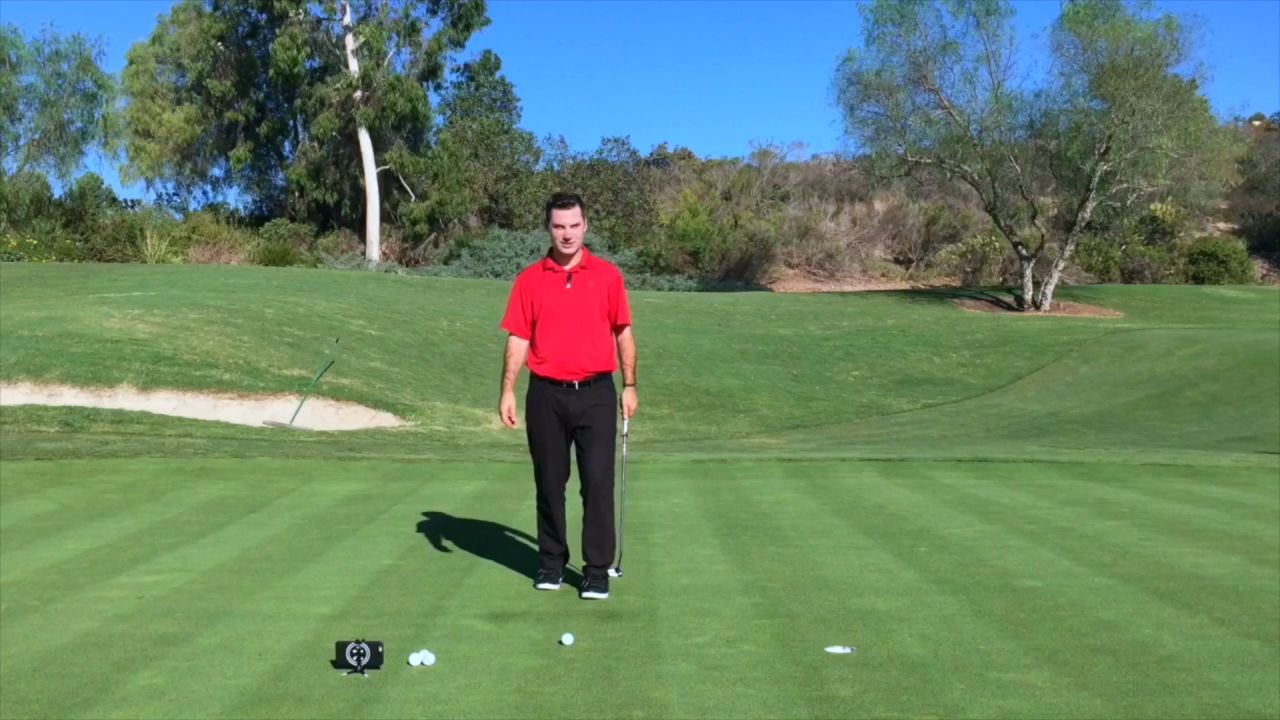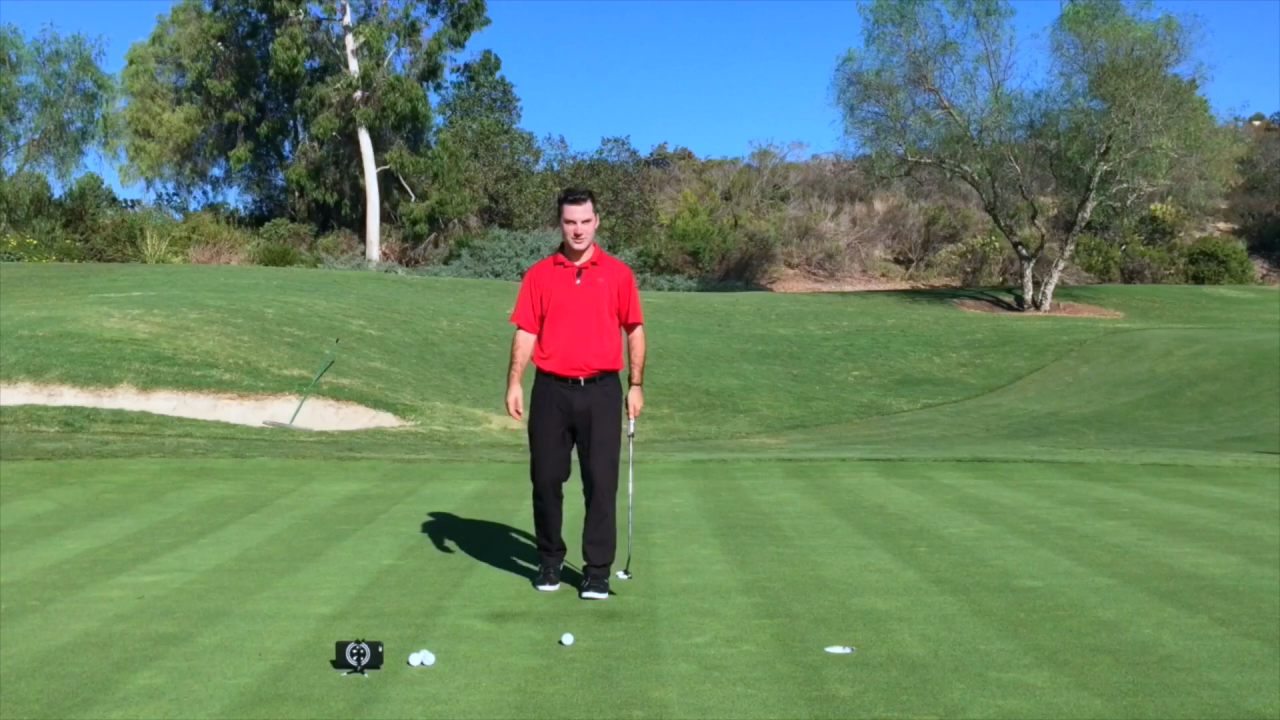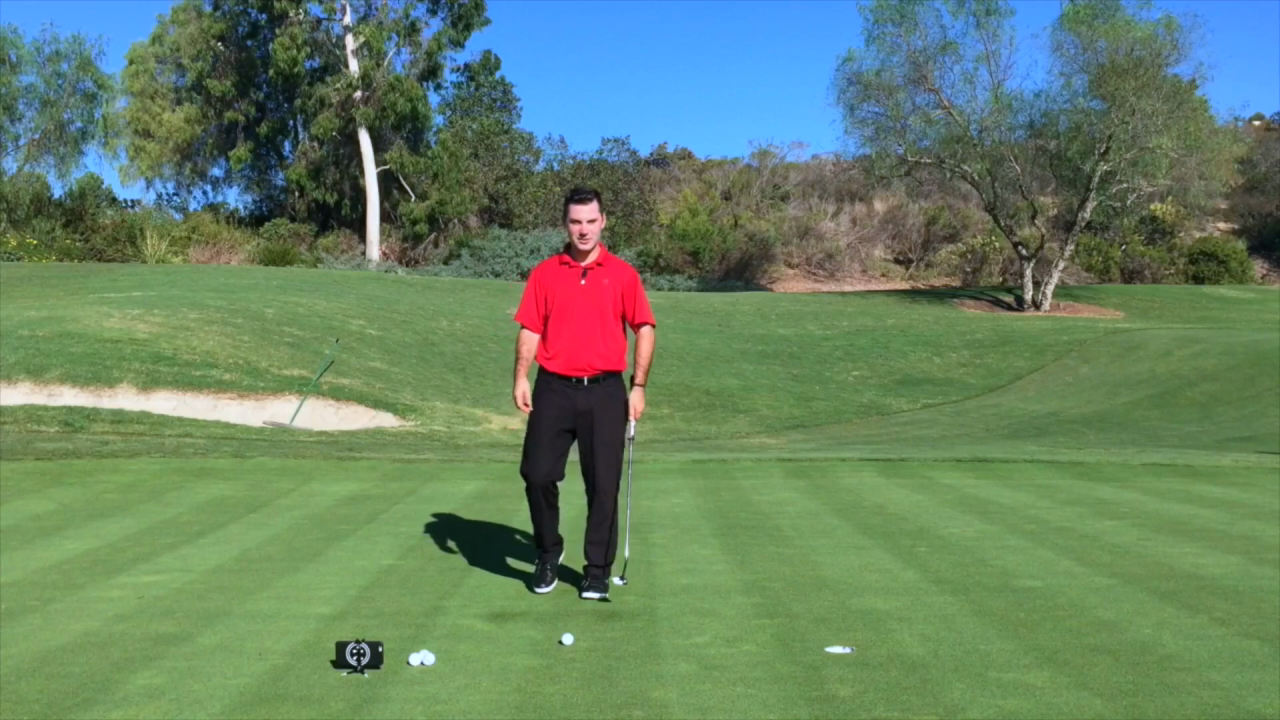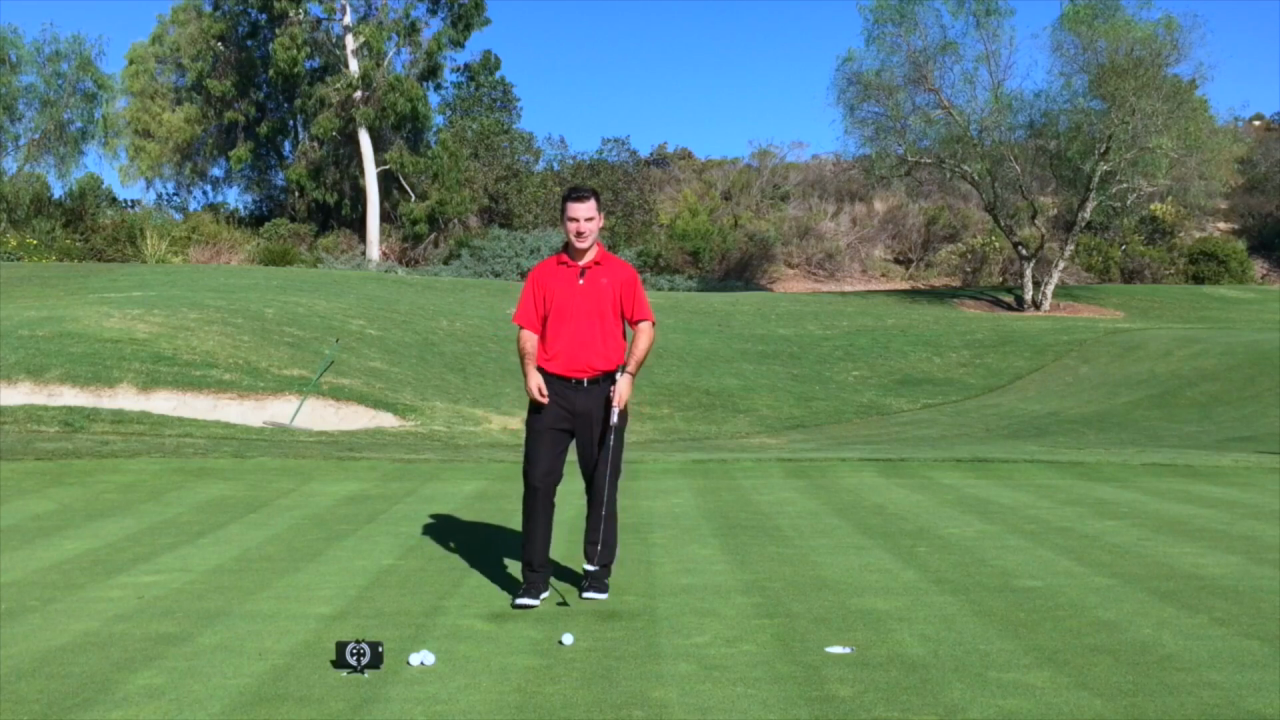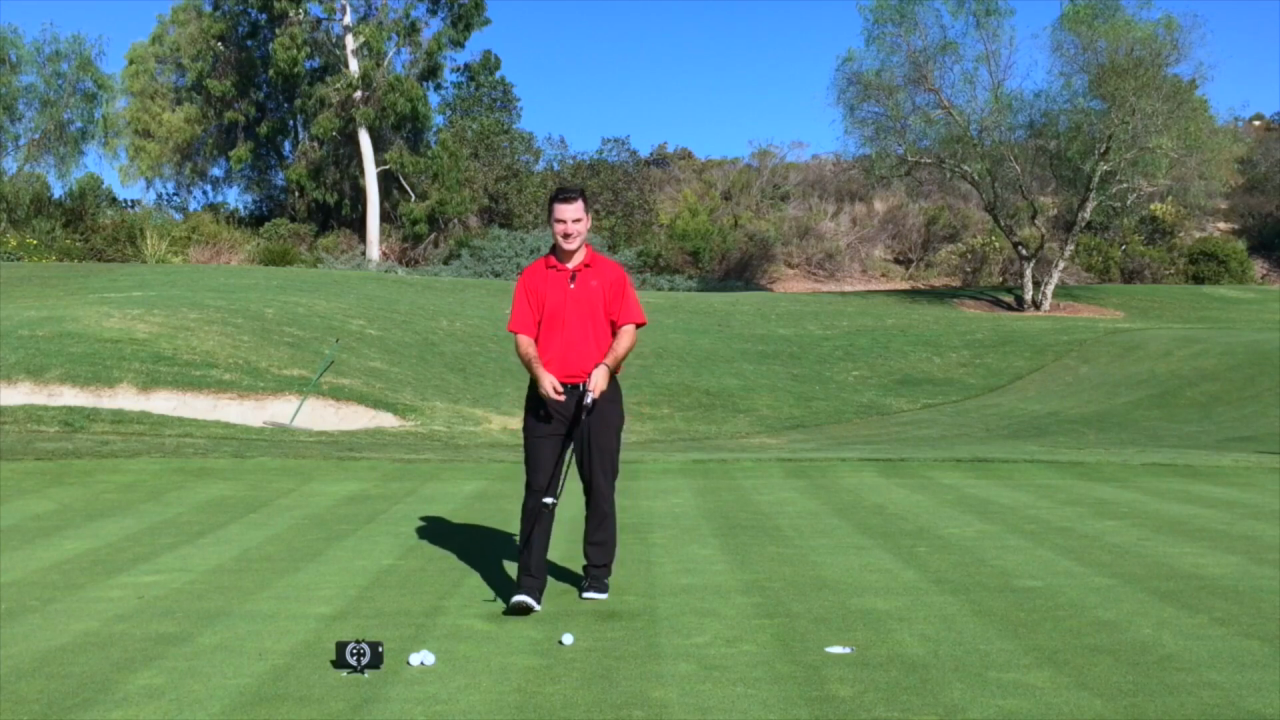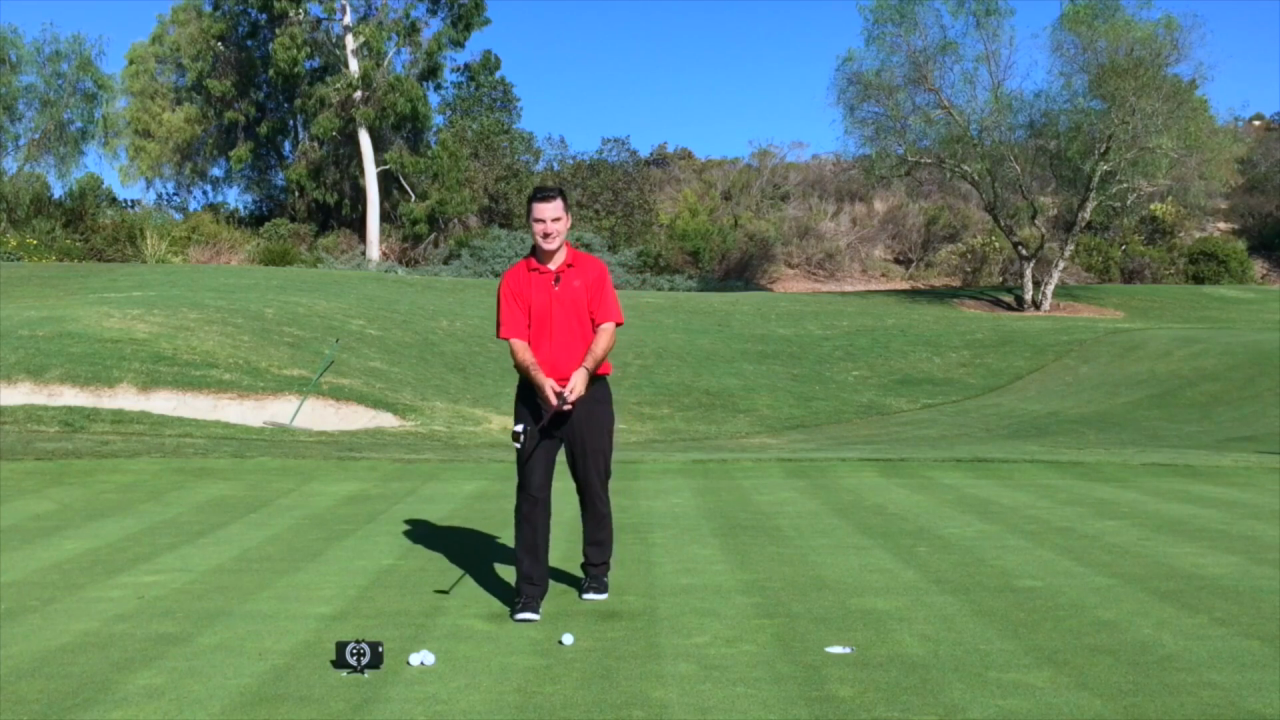
dt=0.2s
person 1, frame 1
left shoulder: (607, 275)
right shoulder: (529, 279)
left elbow: (623, 331)
right elbow: (518, 338)
left wrist: (629, 384)
right wrist: (507, 390)
left hip: (596, 393)
right hip: (547, 395)
left knee: (598, 483)
right knee: (549, 483)
left ankle: (598, 569)
right ankle: (552, 560)
person 1, frame 2
left shoulder: (618, 273)
right shoulder: (539, 274)
left elbow: (634, 330)
right elbow: (526, 332)
left wrist: (636, 384)
right wrist: (514, 382)
left hip: (601, 391)
right hip: (551, 390)
left knee: (600, 482)
right knee: (546, 479)
left ankle: (597, 570)
right ankle: (551, 557)
person 1, frame 3
left shoulder: (623, 274)
right shoulder: (544, 273)
left elbow: (644, 330)
right elbow: (530, 330)
left wrist: (638, 385)
right wrist: (521, 376)
left hip: (604, 391)
right hip: (554, 389)
left knee: (603, 484)
right knee: (538, 474)
left ankle: (598, 570)
right ankle: (548, 550)
person 1, frame 4
left shoulder: (622, 272)
right shoulder: (542, 273)
left elbow: (644, 326)
right elbow: (528, 330)
left wrist: (627, 373)
right wrist: (530, 370)
left hip: (603, 392)
right hip: (553, 391)
left knee: (601, 484)
right knee: (538, 480)
left ankle: (597, 569)
right ankle: (535, 574)
person 1, frame 5
left shoulder: (612, 273)
right shoulder: (532, 276)
left elbow: (628, 328)
right elbow: (524, 335)
left wrist: (606, 368)
right wrist: (538, 373)
left hip: (599, 394)
right hip: (548, 396)
left knee: (599, 487)
right knee: (539, 487)
left ankle: (598, 570)
right ankle: (529, 582)
person 1, frame 6
left shoulder: (594, 270)
right shoulder: (514, 278)
left elbow: (607, 328)
right elbow: (516, 341)
left wrist: (584, 371)
right wrist: (541, 380)
left hip: (588, 393)
right hip: (535, 397)
left knee: (593, 487)
right knee: (532, 491)
left ankle: (596, 570)
right ankle: (530, 588)
